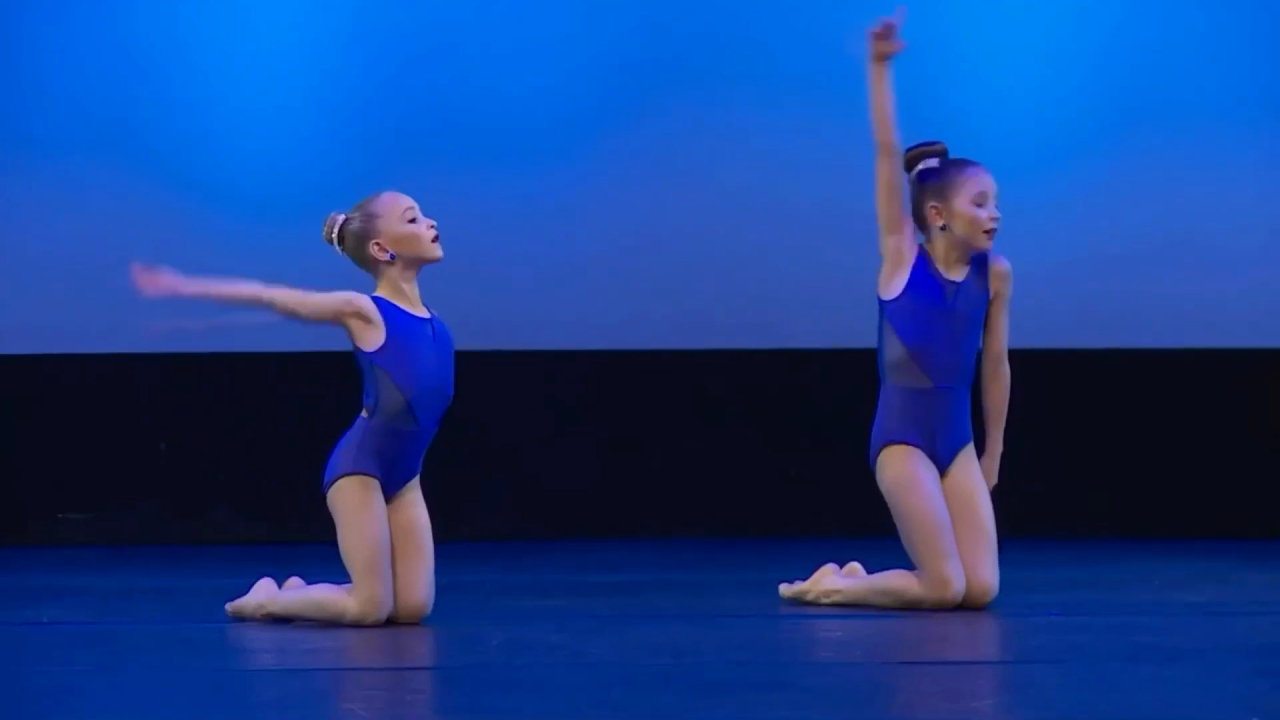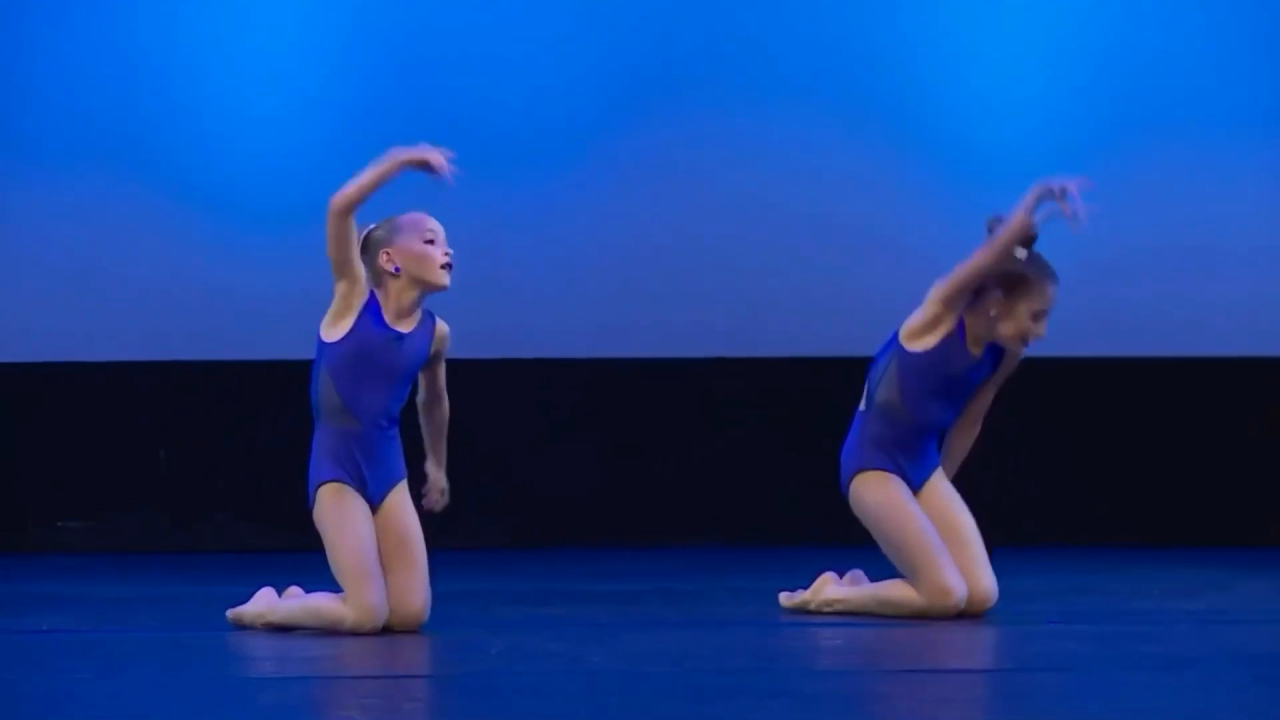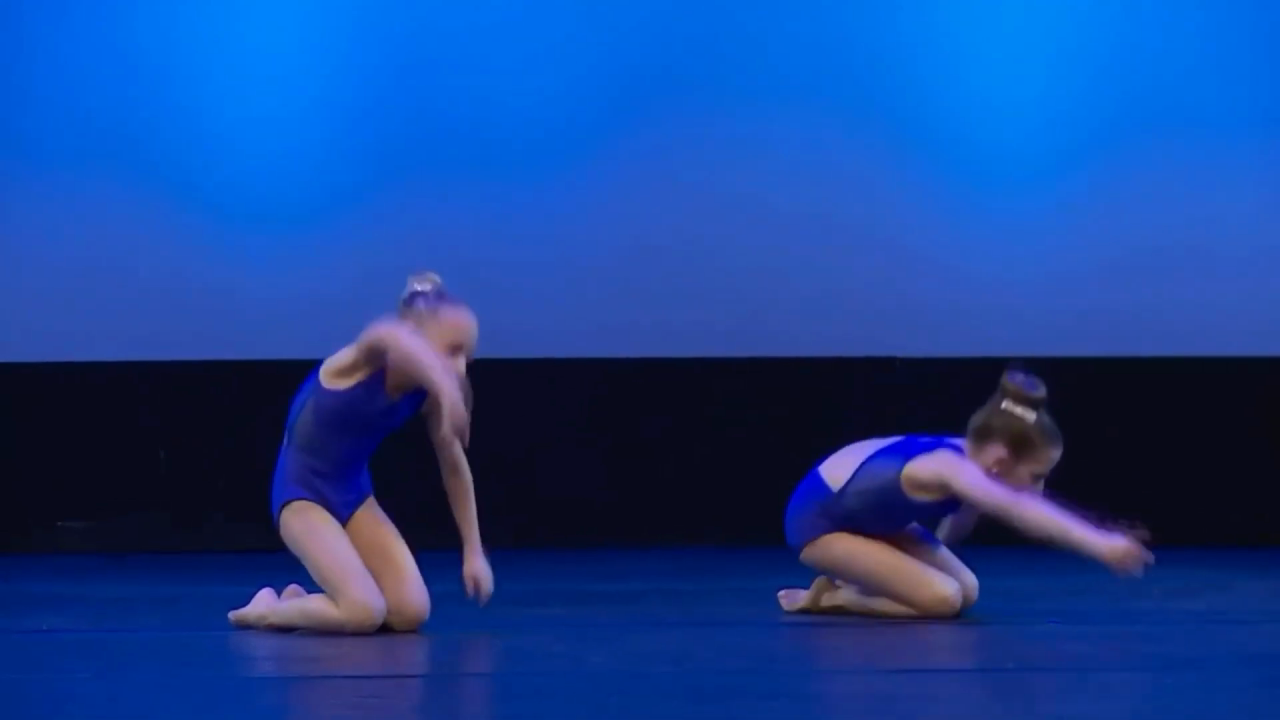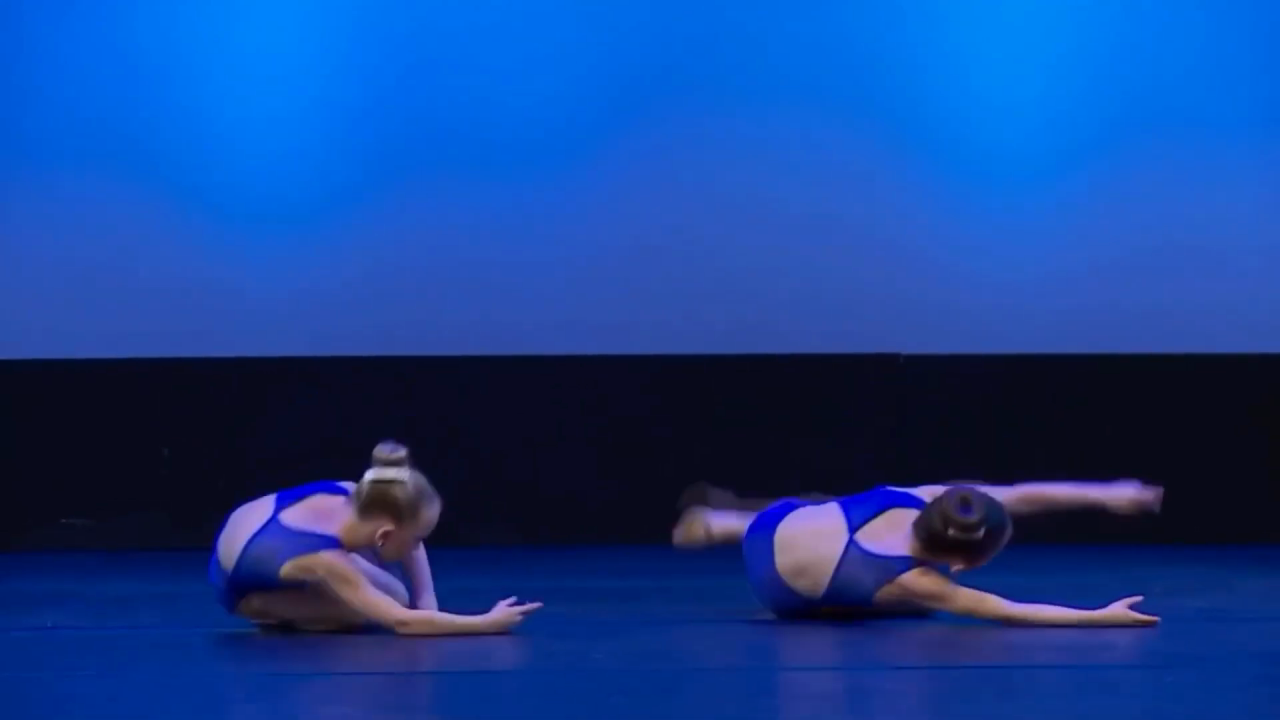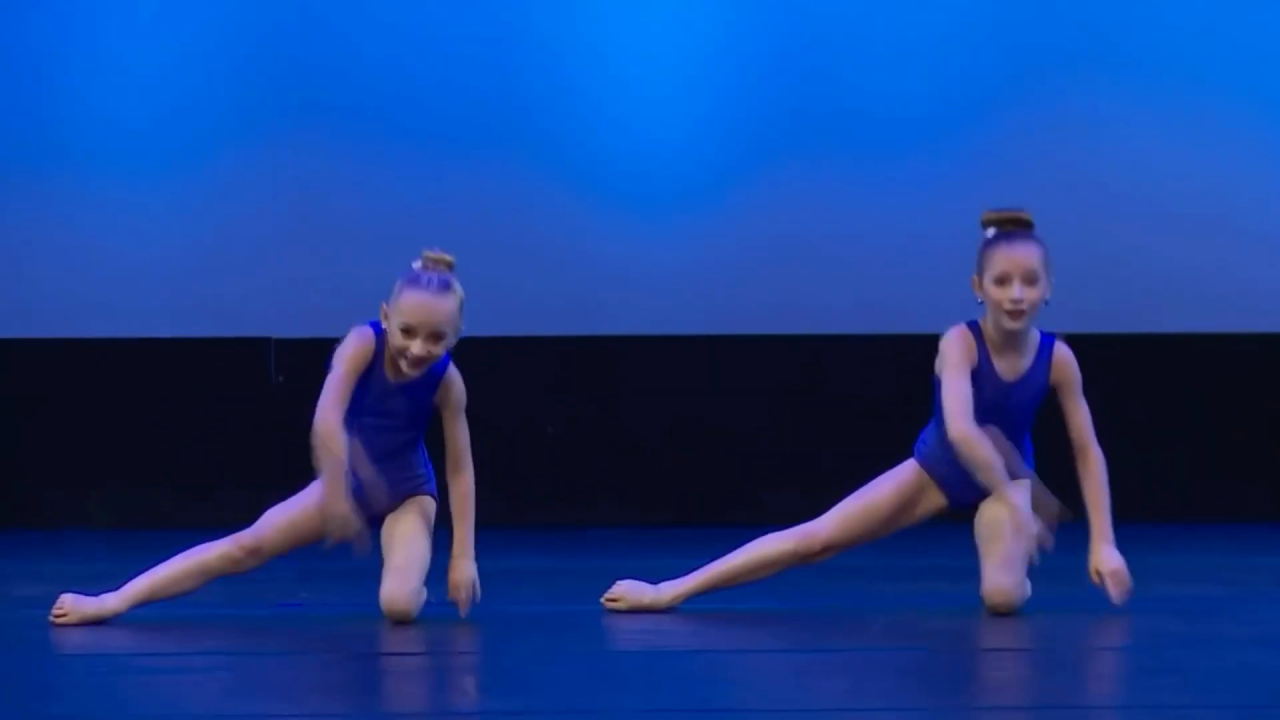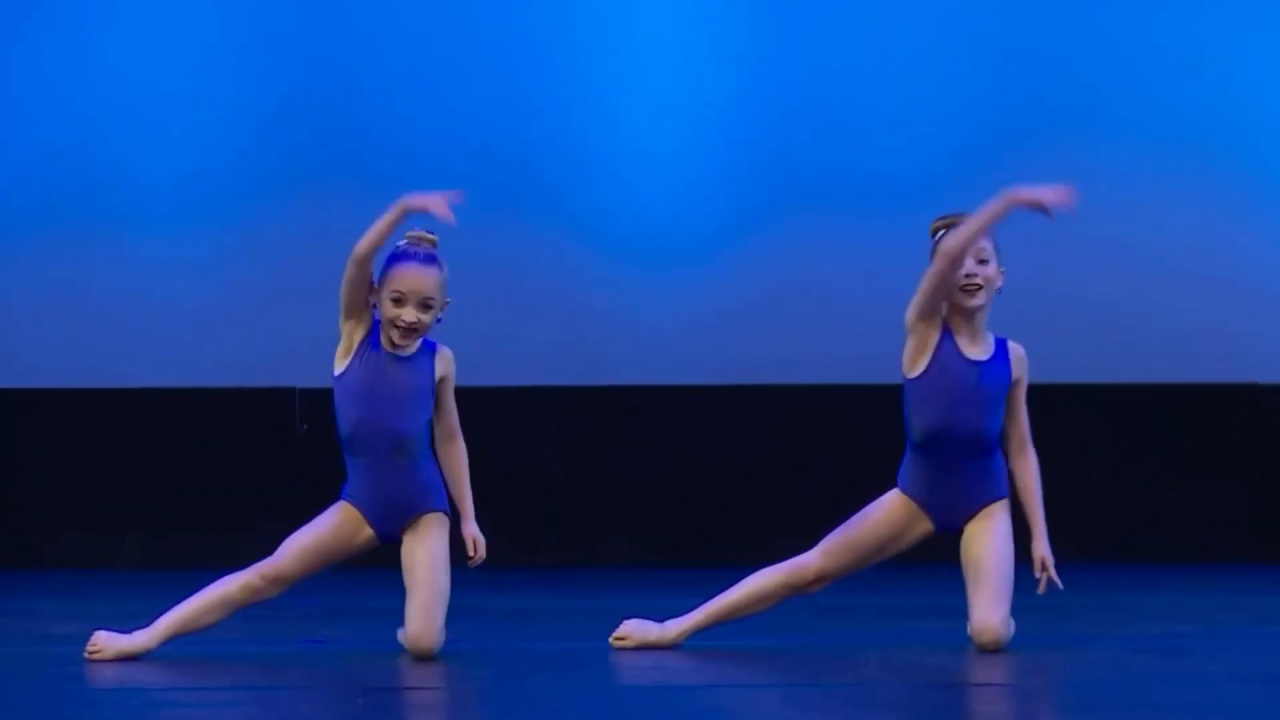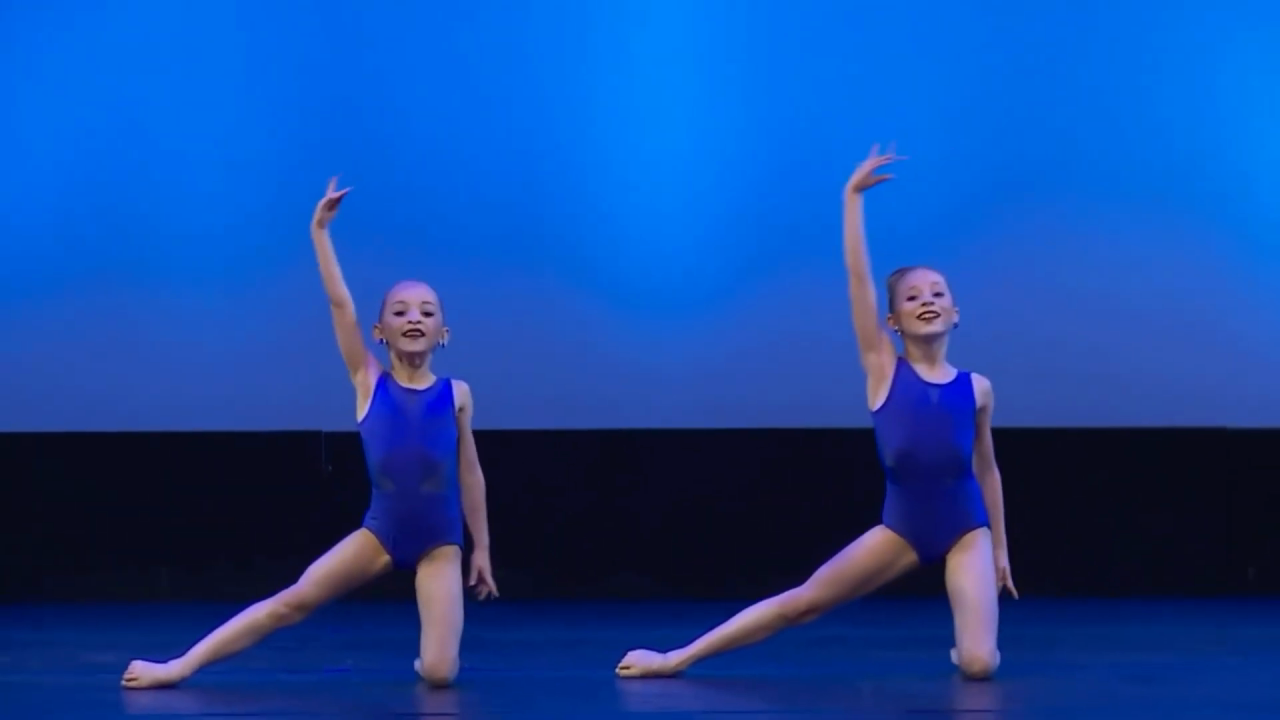
dt=0.7s
person 1, frame 1
left shoulder: (995, 275)
right shoulder: (901, 256)
left elbow: (996, 368)
right elbow: (887, 155)
left wrist: (993, 454)
right wrist: (880, 66)
left hip: (958, 441)
right hip: (902, 437)
left knee: (981, 589)
right knee: (945, 590)
left ankle: (857, 580)
right ankle: (830, 587)
person 1, frame 2
left shoulder: (1006, 354)
right shoulder: (941, 314)
right elbow: (994, 252)
left wrist: (941, 481)
right wrist: (1037, 197)
left hip: (923, 466)
right hip: (873, 462)
left knee: (982, 596)
right knee: (947, 597)
left ankle: (856, 587)
right ankle: (830, 595)
person 1, frame 3
left shoulder: (970, 465)
right shoulder: (949, 468)
right elbow: (1015, 507)
left wrist: (937, 551)
right wrist: (1094, 539)
left hip: (862, 510)
right hip: (817, 521)
left knee: (967, 590)
right knee: (944, 598)
left ankle: (848, 582)
right ankle: (831, 597)
person 1, frame 4
left shoulder: (917, 502)
right shoulder: (913, 581)
left elbow: (1021, 495)
right elbow: (1008, 612)
left wrist: (1104, 494)
right wrist: (1100, 616)
left hip: (775, 526)
right hip: (781, 594)
left ankle: (721, 523)
person 1, frame 5
left shoulder: (1057, 357)
right shoulder: (959, 341)
left elbow: (1088, 452)
right elbow: (961, 430)
left wrist: (1103, 542)
right wrist: (1019, 505)
left hip: (1007, 477)
right hip: (937, 467)
left knee: (1003, 595)
right knee: (816, 537)
left ankle: (1015, 575)
right ankle: (671, 590)
person 1, frame 6
left shoulder: (1013, 356)
right shoulder: (922, 330)
left elbow: (1020, 449)
right elbow: (950, 252)
left wrist: (1039, 533)
right wrist: (1012, 199)
left hip: (985, 502)
right hip: (917, 494)
left knee: (991, 634)
right knee: (810, 569)
left ankle: (992, 613)
right ankle: (677, 627)
person 1, frame 7
left shoulder: (977, 388)
right shoulder: (883, 368)
left elbow: (986, 468)
right elbow: (857, 277)
left wrist: (1001, 547)
right wrist: (853, 196)
left hip: (966, 531)
right hip: (901, 529)
left knee: (981, 663)
right knee: (801, 602)
left ankle: (961, 649)
right ankle: (676, 658)
person 2, frame 1
left shoulder: (430, 320)
right shoulder: (362, 310)
right elbow: (272, 297)
right wrist: (185, 286)
left hip: (405, 475)
right hip: (360, 467)
left knee: (413, 608)
right knee: (372, 608)
left ankle: (297, 594)
right ankle: (269, 598)
person 2, frame 2
left shoulder: (435, 333)
right shoulder: (354, 299)
right elbow: (339, 211)
left wrist: (437, 465)
right wrist: (402, 159)
left hip: (389, 472)
right hip: (337, 471)
left knee: (410, 615)
right knee: (367, 615)
left ankle: (300, 600)
right ankle: (267, 608)
person 2, frame 3
left shoulder: (425, 390)
right shoulder: (365, 362)
left elbow: (456, 468)
right elbow: (385, 334)
left wrist: (474, 551)
right wrist: (445, 383)
left hip: (353, 495)
right hip: (300, 494)
left knee: (412, 612)
right knee: (366, 613)
left ankle: (300, 600)
right ankle: (266, 610)
person 2, frame 4
left shoulder: (346, 495)
right shoulder: (325, 559)
left elbow: (412, 553)
right elbow: (403, 621)
left wrist: (427, 610)
right wrist: (487, 623)
right hip: (243, 590)
left knee: (397, 597)
right knee: (359, 615)
right ankle: (275, 611)
person 2, frame 5
left shoulder: (446, 379)
right shoulder: (363, 341)
left elbow: (460, 467)
right elbow: (326, 423)
left wrist: (463, 555)
right wrist: (339, 499)
left hip: (408, 492)
right hip: (347, 480)
left knee: (400, 604)
right knee: (246, 546)
left ankle: (412, 584)
right ankle: (114, 600)
person 2, frame 6
left shoulder: (438, 359)
right shoulder: (355, 332)
left elbow: (450, 441)
right elbow: (358, 260)
left wrist: (468, 517)
right wrist: (403, 208)
left hip: (425, 511)
right hip: (361, 502)
left knee: (424, 642)
right knee: (269, 573)
left ankle: (416, 622)
right ankle: (147, 636)
person 2, frame 7
left shoulder: (456, 394)
right shoulder: (368, 381)
left elbow: (470, 472)
right elbow: (340, 306)
left wrist: (482, 547)
right wrist: (320, 231)
left hip: (440, 542)
right hip: (380, 532)
left knee: (439, 672)
right knee: (293, 600)
left ankle: (429, 652)
right ankle: (180, 666)
